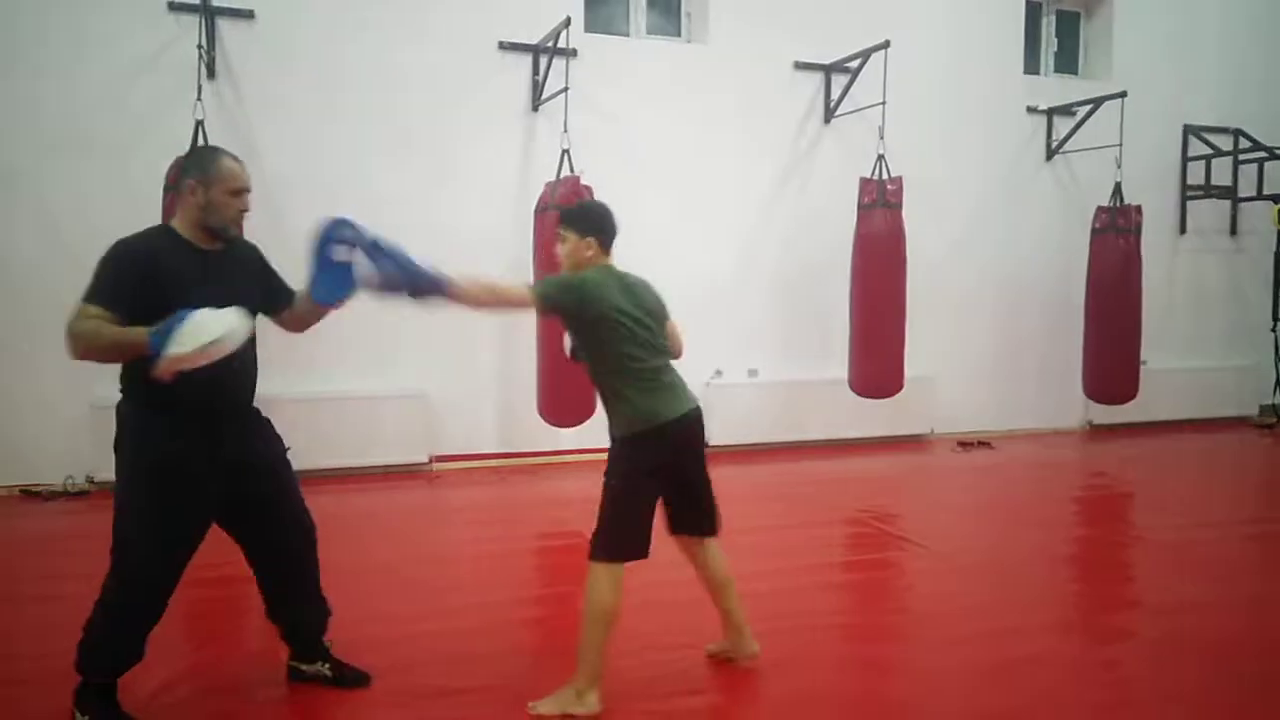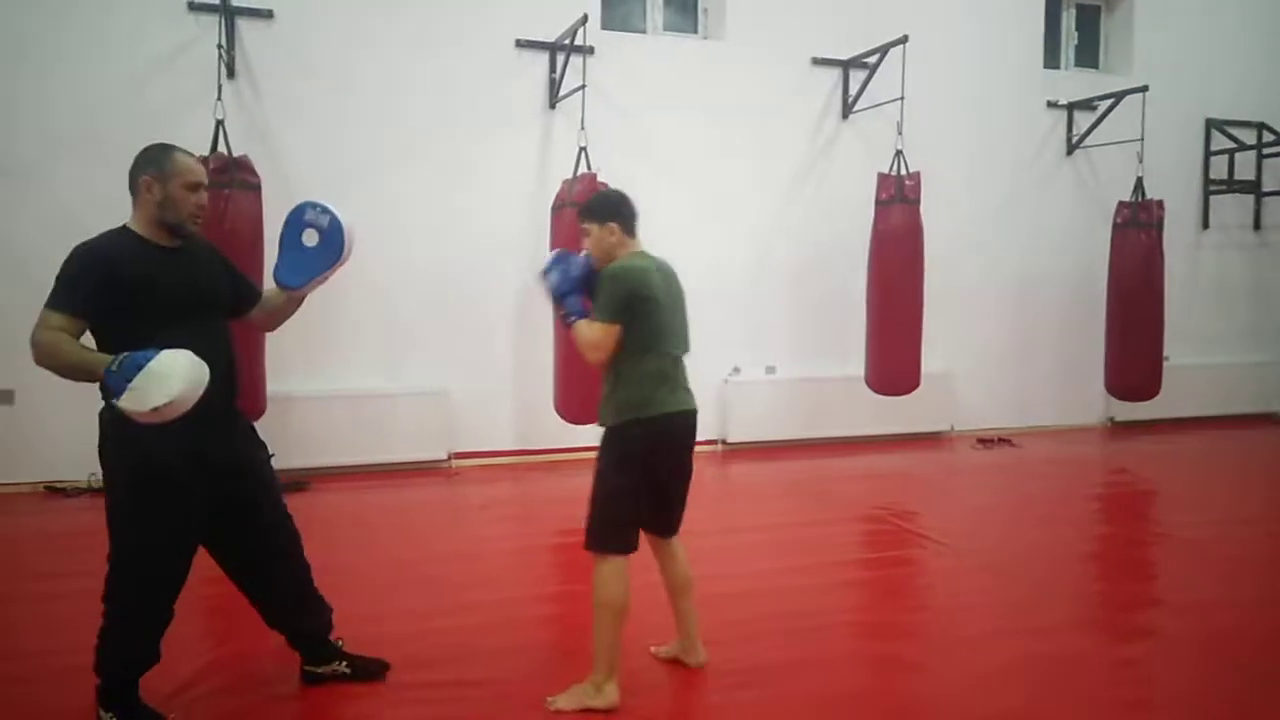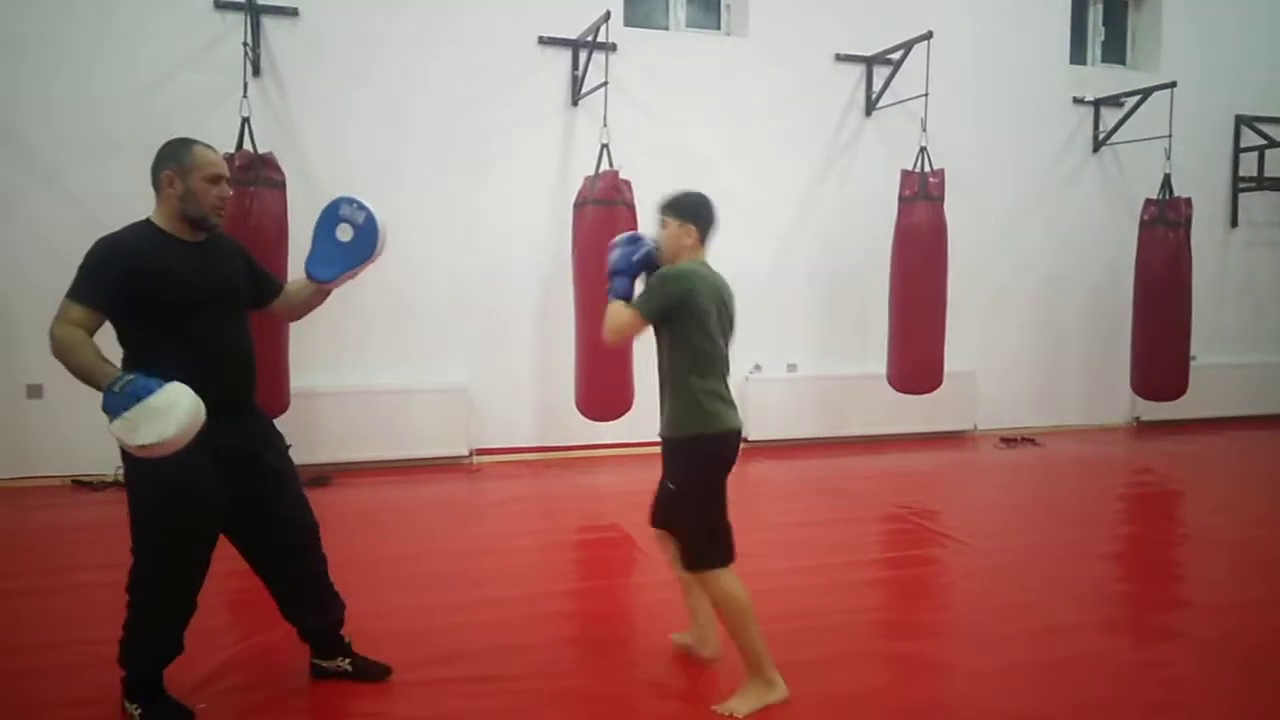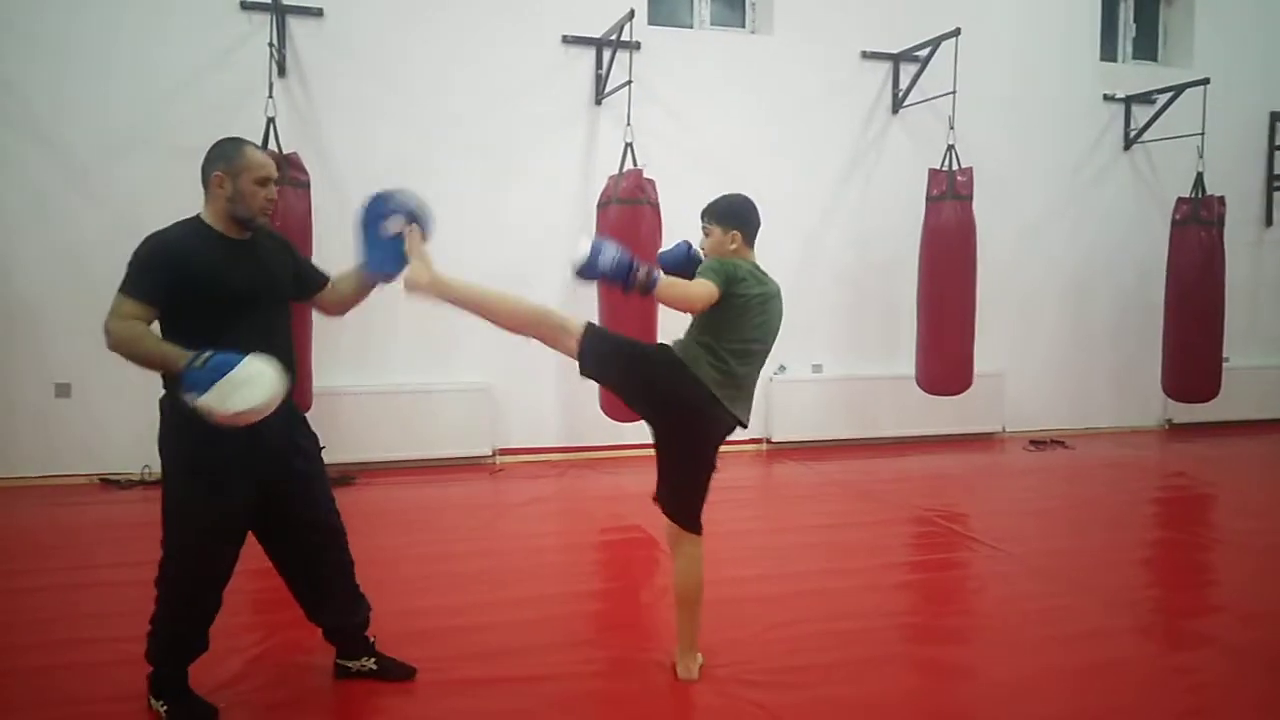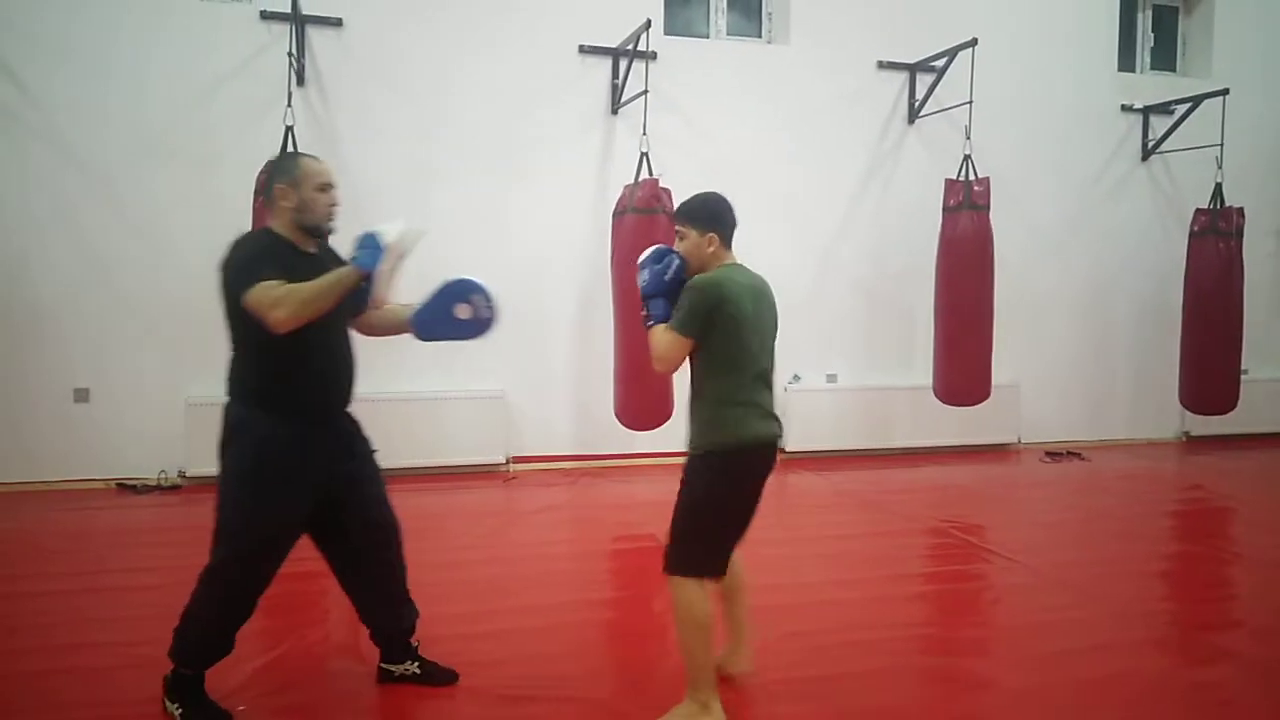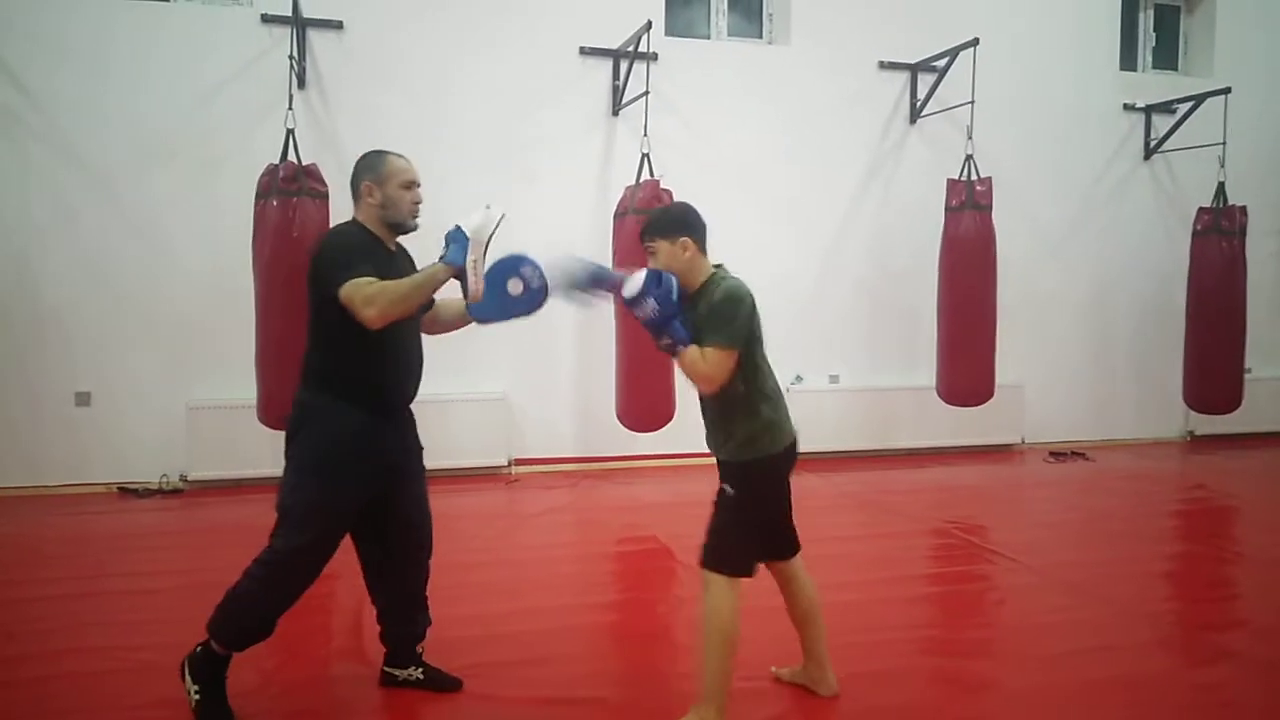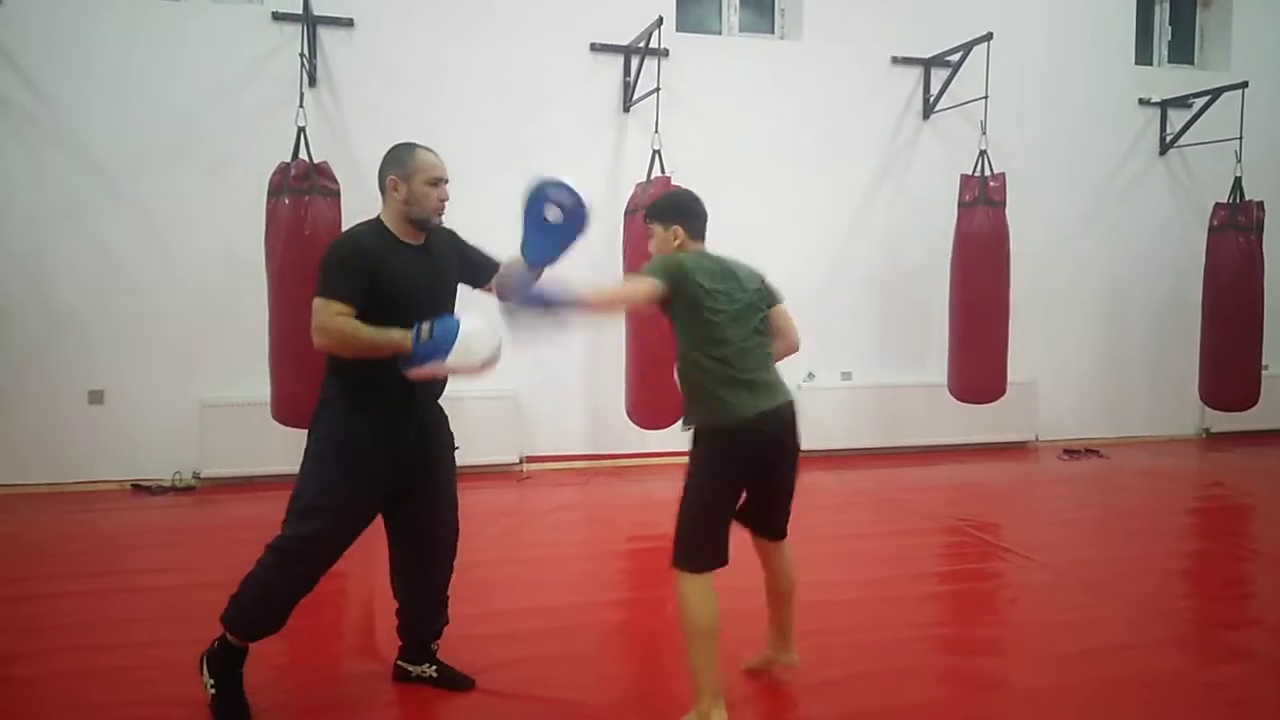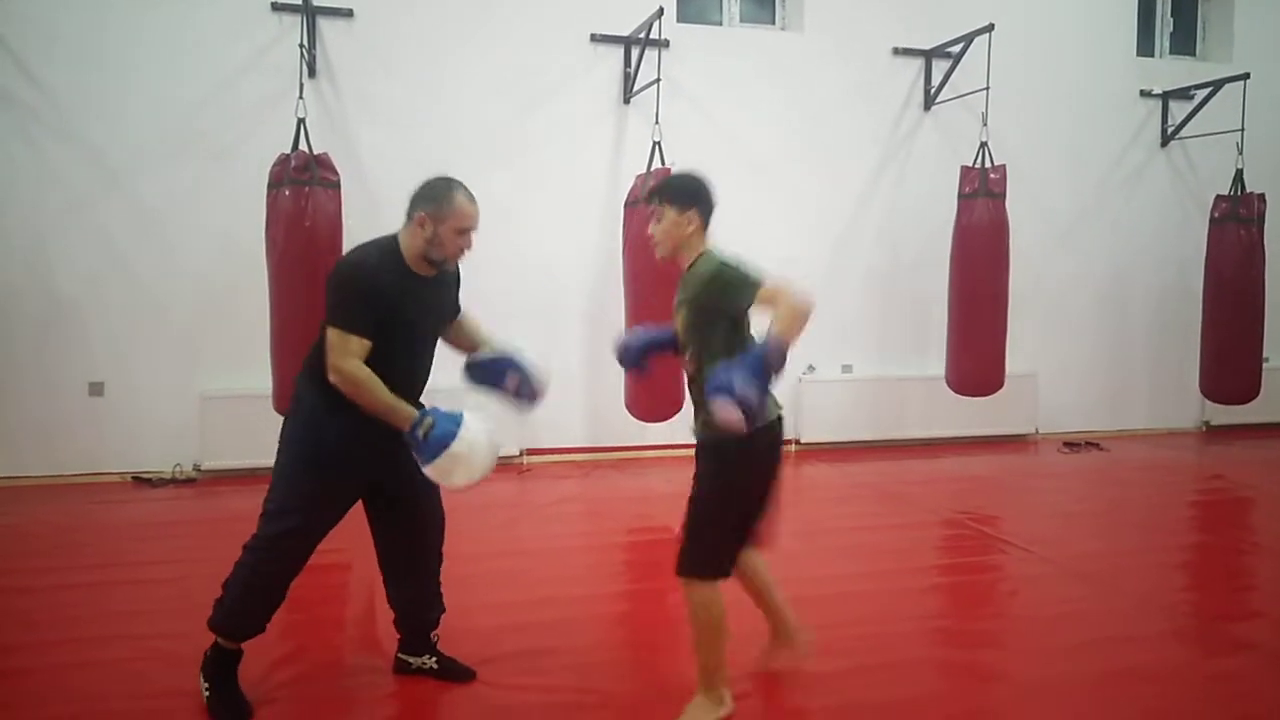
dt=0.4s
person 1, frame 1
left shoulder: (243, 257)
right shoulder: (139, 256)
left elbow: (296, 314)
right elbow: (82, 335)
left wrist: (330, 287)
right wrist: (151, 338)
left hip: (240, 431)
right hip: (163, 441)
left knee: (290, 537)
right knee: (144, 569)
left ankle: (309, 653)
person 1, frame 2
left shoulder: (205, 256)
right shoulder: (100, 258)
left elbow: (263, 314)
right elbow: (47, 341)
right wrist: (109, 367)
left hip: (224, 434)
right hip: (148, 444)
left knee: (274, 544)
right knee: (146, 571)
left ankle: (320, 653)
person 1, frame 3
left shoulder: (225, 250)
right shoulder: (122, 253)
left elbow: (286, 304)
right elbow: (66, 331)
right wrist: (113, 381)
left hip: (244, 427)
left knee: (293, 537)
right knee: (169, 563)
left ankle: (329, 649)
person 1, frame 4
left shoulder: (272, 247)
right shoulder: (170, 249)
left elbow: (331, 298)
right elbow: (120, 329)
left wrist: (377, 267)
right wrist: (187, 363)
left hip: (279, 425)
right hip: (206, 435)
left knee: (321, 536)
right knee: (196, 560)
left ankle: (353, 649)
person 1, frame 5
left shoulder: (324, 255)
right shoulder: (253, 253)
left elbow: (369, 317)
right elbow: (281, 314)
right wrist: (360, 269)
left hip: (332, 431)
right hip: (268, 438)
left knee: (375, 540)
right knee: (241, 562)
left ankle: (397, 654)
person 1, frame 6
left shoulder: (395, 255)
right shoulder: (343, 246)
left elbow: (428, 318)
right elbow: (374, 312)
right wrist: (445, 261)
left hip: (390, 425)
right hip: (334, 427)
left knee: (406, 543)
right knee: (297, 550)
left ankle: (401, 657)
right ankle: (207, 662)
person 1, frame 7
left shoulder: (443, 245)
right shoulder: (356, 248)
left elbow: (501, 278)
right elbow: (325, 331)
right wrist: (412, 342)
left hip: (422, 422)
right hip: (355, 426)
left knee: (433, 540)
right knee: (308, 543)
left ankle: (417, 654)
right ankle: (226, 656)
person 1, frame 8
left shoulder: (443, 271)
right shoulder: (364, 271)
left elbow: (451, 321)
right elbow: (342, 369)
left wrist: (490, 358)
right wrist: (413, 421)
left hip: (396, 424)
right hip: (330, 425)
left knee: (419, 532)
right knee: (283, 541)
left ankle: (416, 647)
right ankle: (221, 660)
person 2, frame 1
left shoulder: (580, 288)
right shoulder: (642, 288)
left elbow: (499, 295)
left wrist: (428, 282)
left hip: (646, 436)
right hip: (686, 420)
left knee: (607, 561)
right knee: (698, 538)
right ankle: (740, 639)
person 2, frame 2
left shoulder: (622, 276)
right shoulder: (661, 271)
left elbow: (596, 350)
left wrist: (570, 300)
right wrist: (588, 294)
left hip: (636, 425)
right hip: (677, 417)
left knee: (610, 551)
right knee: (664, 536)
left ankle: (601, 684)
right ankle: (689, 643)
person 2, frame 3
left shoulder: (672, 278)
right shoulder: (714, 284)
left elbow: (615, 331)
left wrist: (620, 278)
left hip: (695, 436)
right hip: (723, 430)
left knee: (705, 563)
right knee: (668, 529)
right ankle: (701, 634)
person 2, frame 4
left shoulder: (724, 268)
right shoulder: (772, 292)
left elbow: (694, 300)
left wrist: (636, 274)
left hip: (678, 380)
right hip: (714, 413)
left knee: (559, 326)
right knee: (686, 533)
left ankle: (434, 280)
right ankle: (687, 655)
person 2, frame 5
left shoulder: (705, 286)
right shoulder: (757, 287)
left elbow: (664, 360)
left wrist: (656, 302)
left hip: (721, 445)
right hip: (759, 438)
left knee: (687, 573)
right knee: (718, 548)
right ankle: (735, 650)
person 2, frame 6
left shoulder: (725, 294)
right shoulder: (709, 287)
left elbow: (707, 378)
left wrist: (666, 325)
left hip: (754, 450)
right hip: (758, 443)
left knee: (720, 574)
right knee: (784, 558)
right ankle: (816, 670)
person 2, frame 7
left shoulder: (678, 270)
right shoulder: (747, 274)
left elbow: (628, 293)
right elbow: (789, 341)
left wrist: (553, 295)
left hip: (727, 431)
right hip: (778, 417)
left knee: (695, 567)
right knee: (770, 537)
right ankle: (781, 647)
person 2, frame 8
left shoulder: (715, 272)
right shoulder: (696, 276)
left elbow: (794, 306)
left wrist: (760, 364)
right wrist: (657, 338)
left hip: (739, 437)
right hip: (726, 432)
left knee: (698, 572)
right knee: (731, 548)
right ankle: (784, 635)
